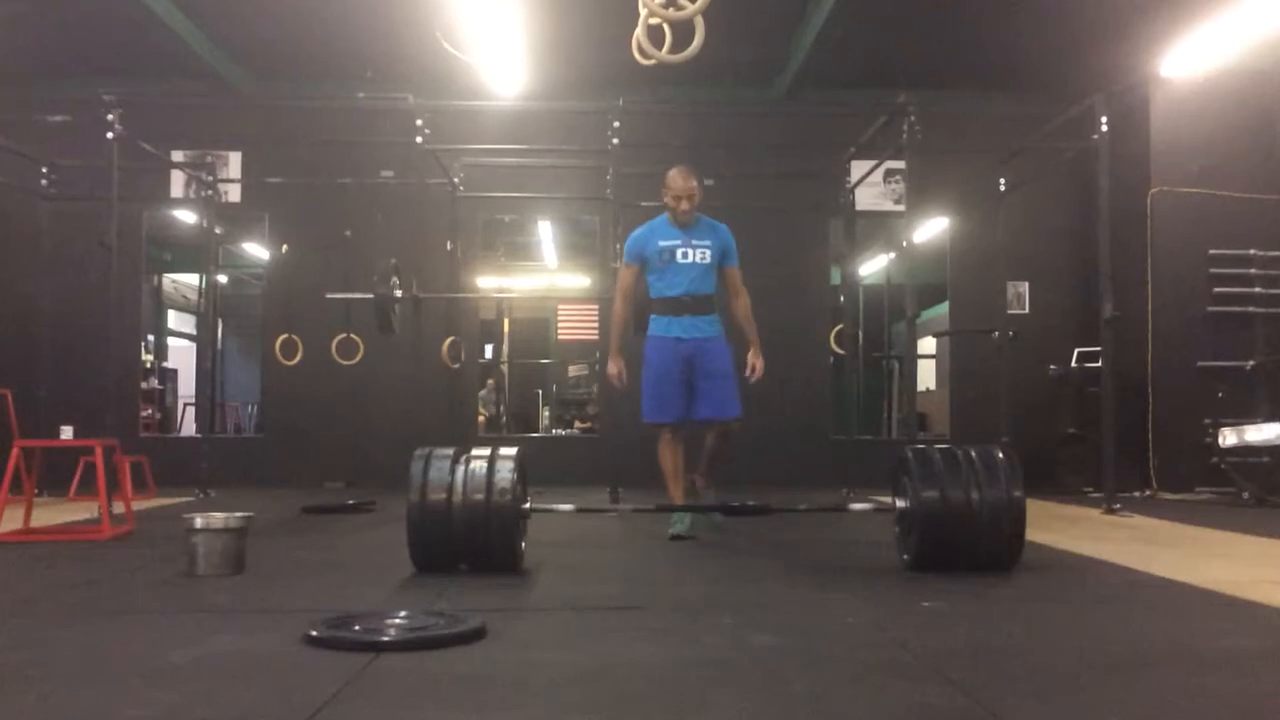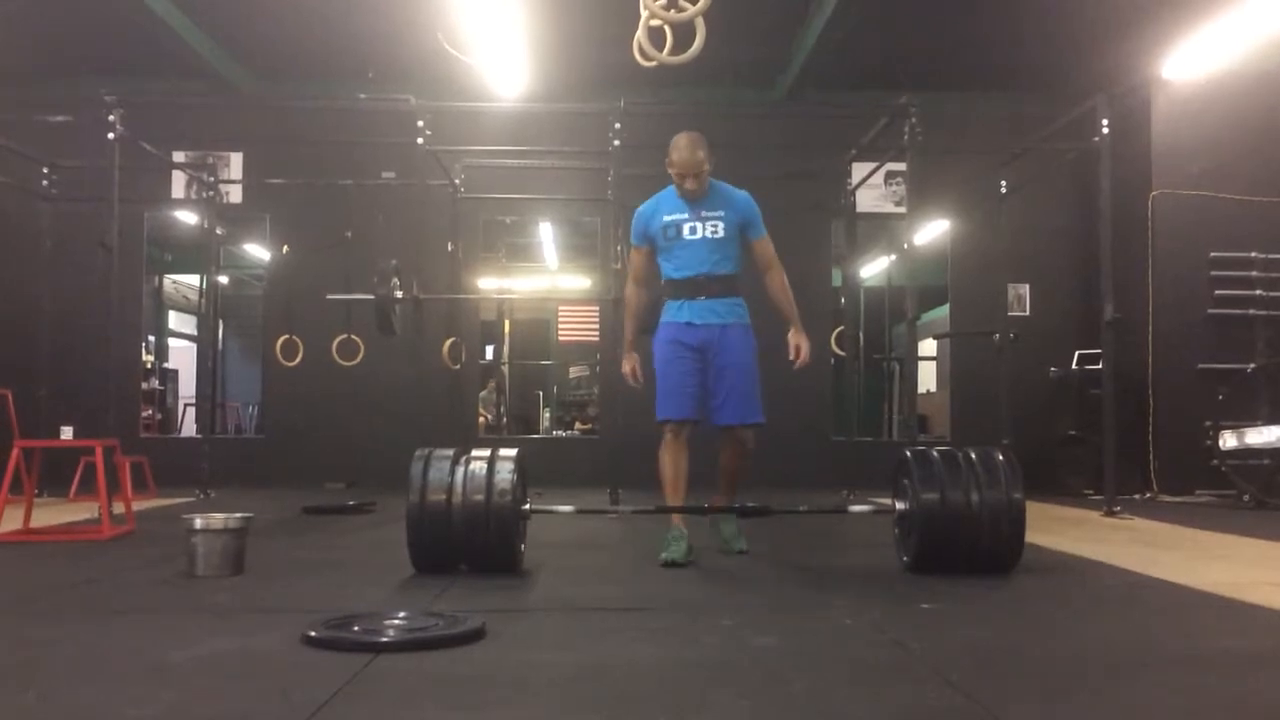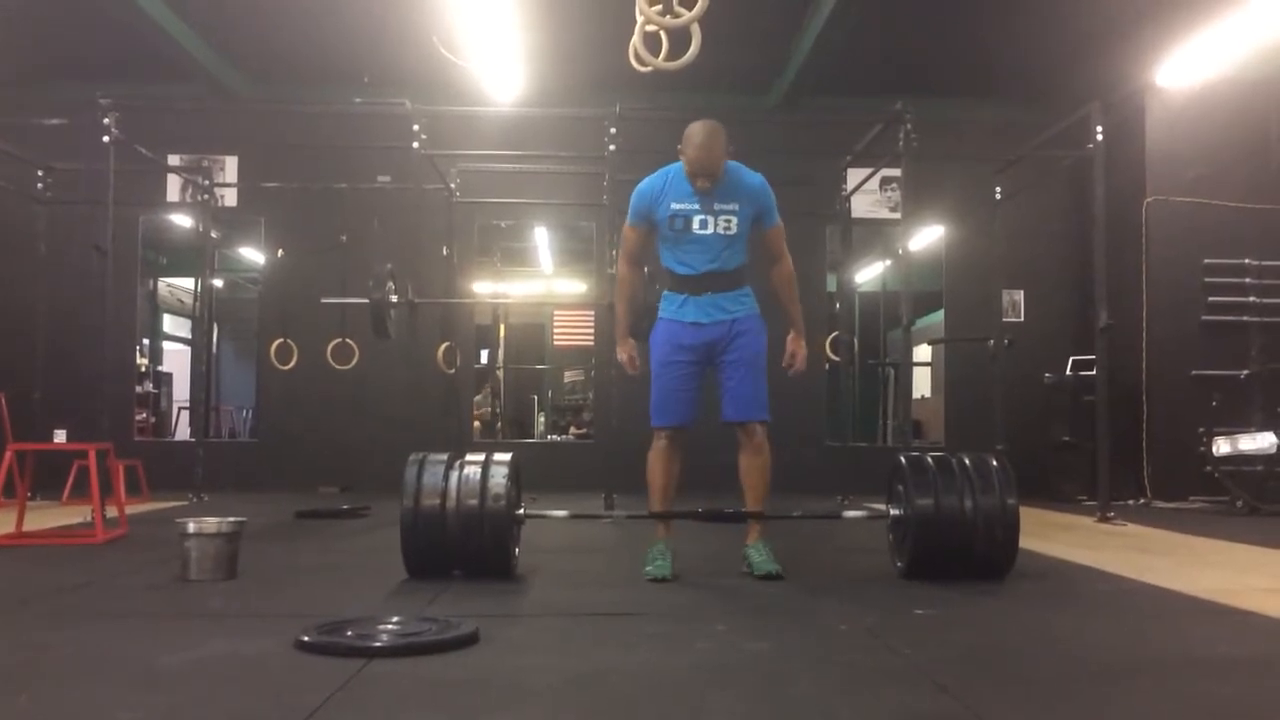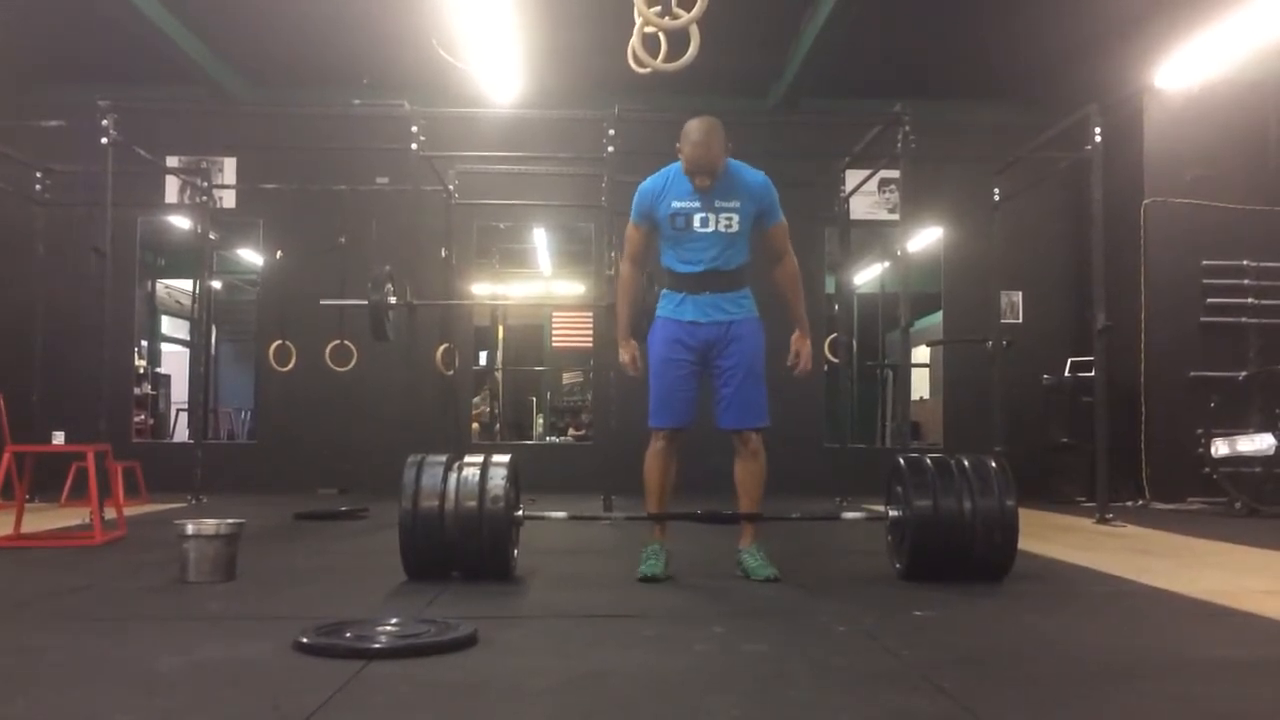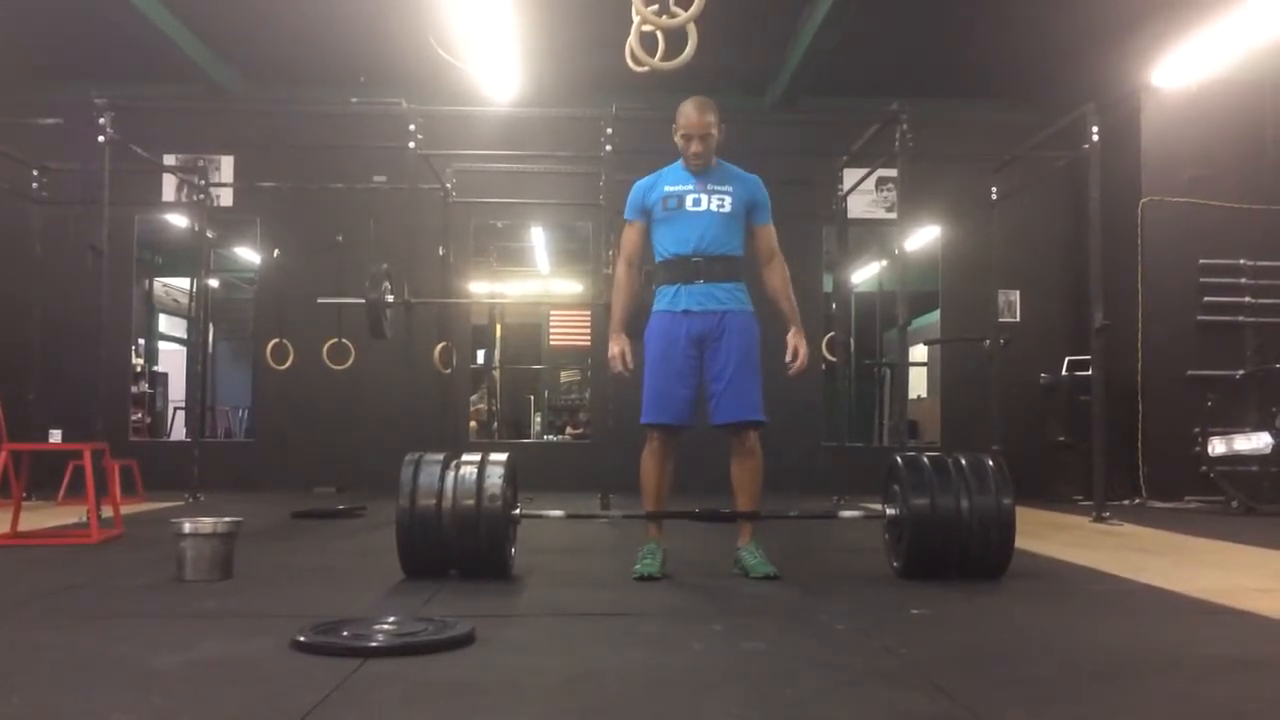
dt=1s
person 1, frame 1
left shoulder: (720, 235)
right shoulder: (642, 238)
left elbow: (737, 294)
right elbow: (623, 298)
left wrist: (755, 346)
right wrist: (614, 353)
left hip: (709, 336)
right hip: (664, 337)
left knee: (723, 421)
right knee: (670, 426)
left ankle: (701, 479)
right ankle: (679, 510)
person 1, frame 2
left shoulder: (739, 204)
right shoulder: (649, 214)
left elbow: (770, 270)
right elbow: (636, 284)
left wrist: (796, 326)
right wrist: (628, 348)
left hip: (730, 323)
right hip: (677, 326)
left knee: (738, 429)
right knee: (676, 426)
left ankle: (722, 512)
right ankle: (678, 530)
person 1, frame 3
left shoulder: (754, 189)
right shoulder: (651, 191)
left elbow: (779, 260)
right elbow: (630, 263)
left wrist: (798, 331)
right wrist: (623, 335)
left hip: (738, 318)
right hip: (677, 320)
left knee: (752, 428)
right knee: (667, 432)
left ankle: (754, 541)
right ankle: (661, 543)
person 1, frame 4
left shoulder: (756, 187)
right shoulder: (652, 190)
left elbow: (782, 259)
right elbow: (632, 264)
left wrist: (802, 329)
right wrist: (624, 335)
left hip: (737, 320)
right hip: (675, 320)
left knee: (748, 434)
right knee: (664, 432)
left ankle: (748, 544)
right ankle: (656, 543)
person 1, frame 5
left shoulder: (749, 187)
right shoulder: (647, 189)
left elbow: (771, 261)
right elbow: (628, 264)
left wrist: (796, 325)
right wrist: (616, 331)
left hip: (732, 314)
right hip: (671, 314)
left knee: (744, 431)
right knee: (660, 431)
left ankle: (747, 542)
right ankle: (653, 543)
